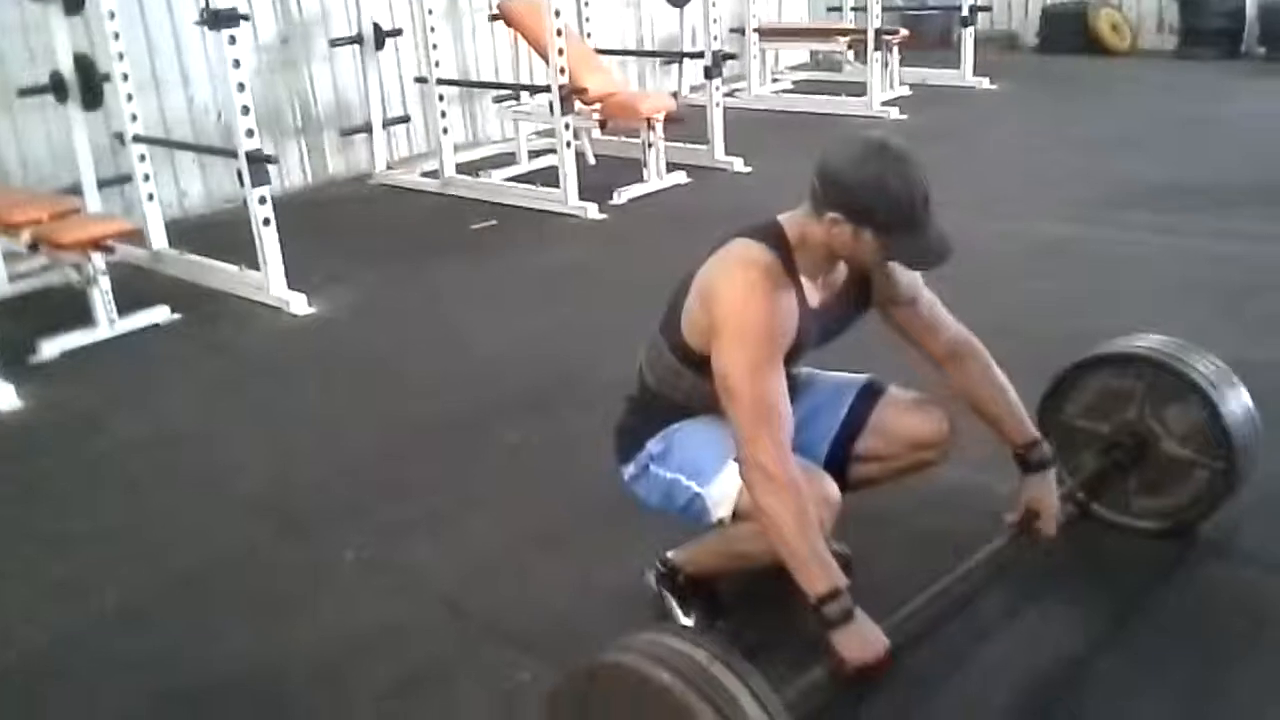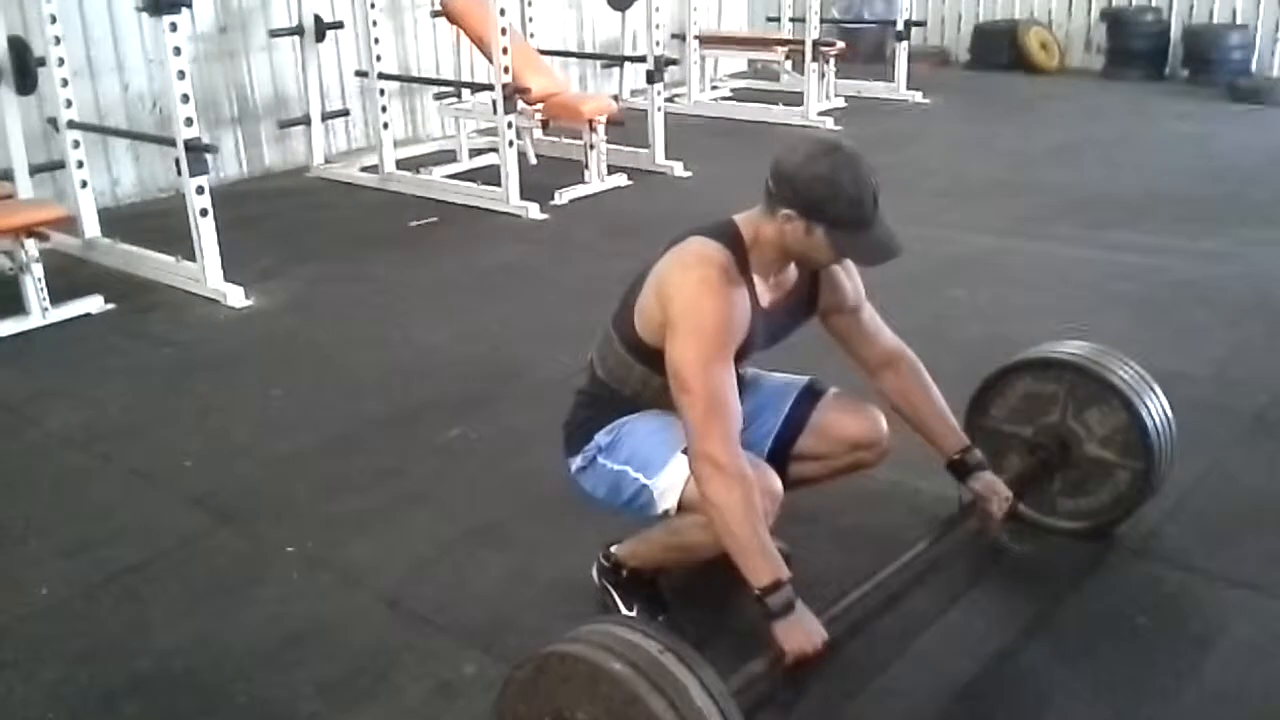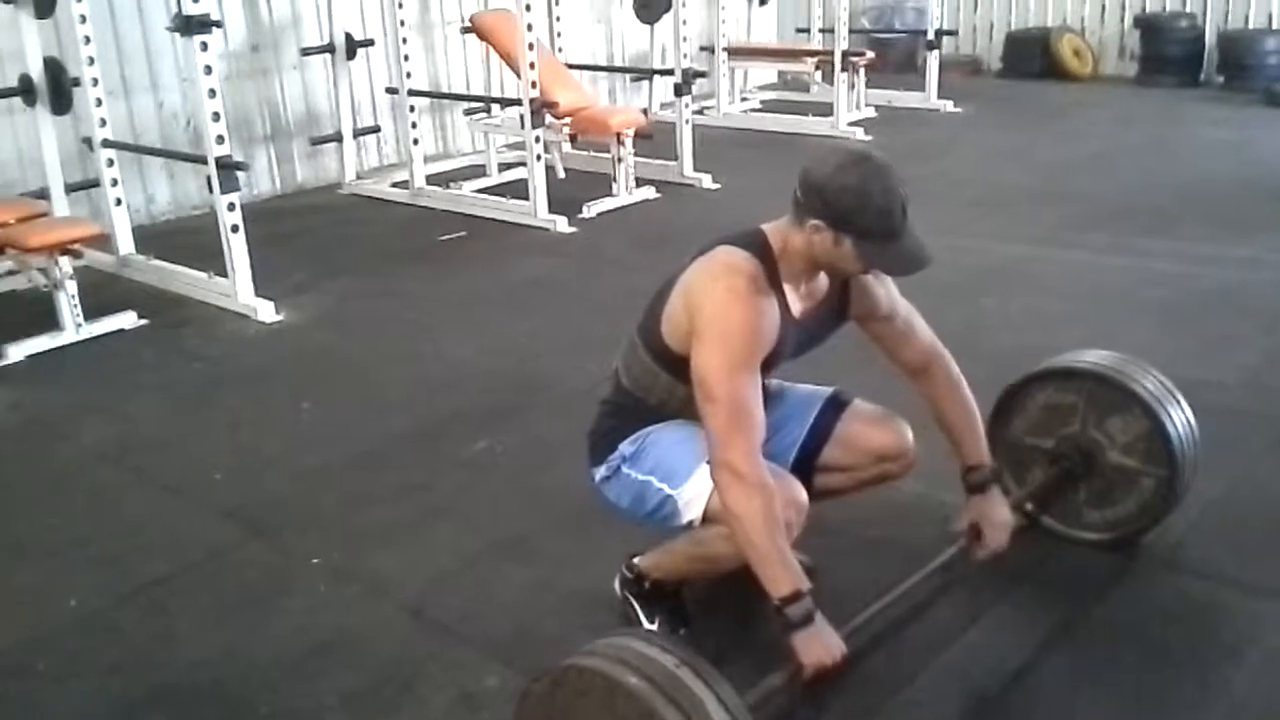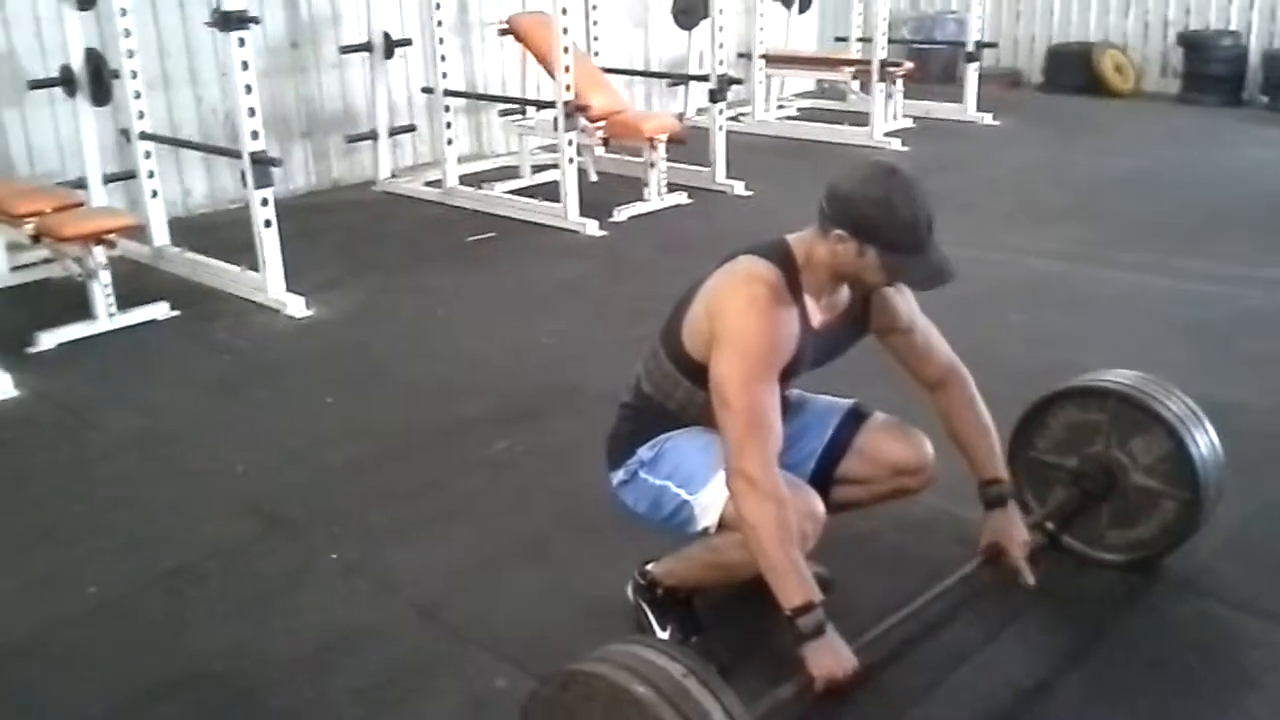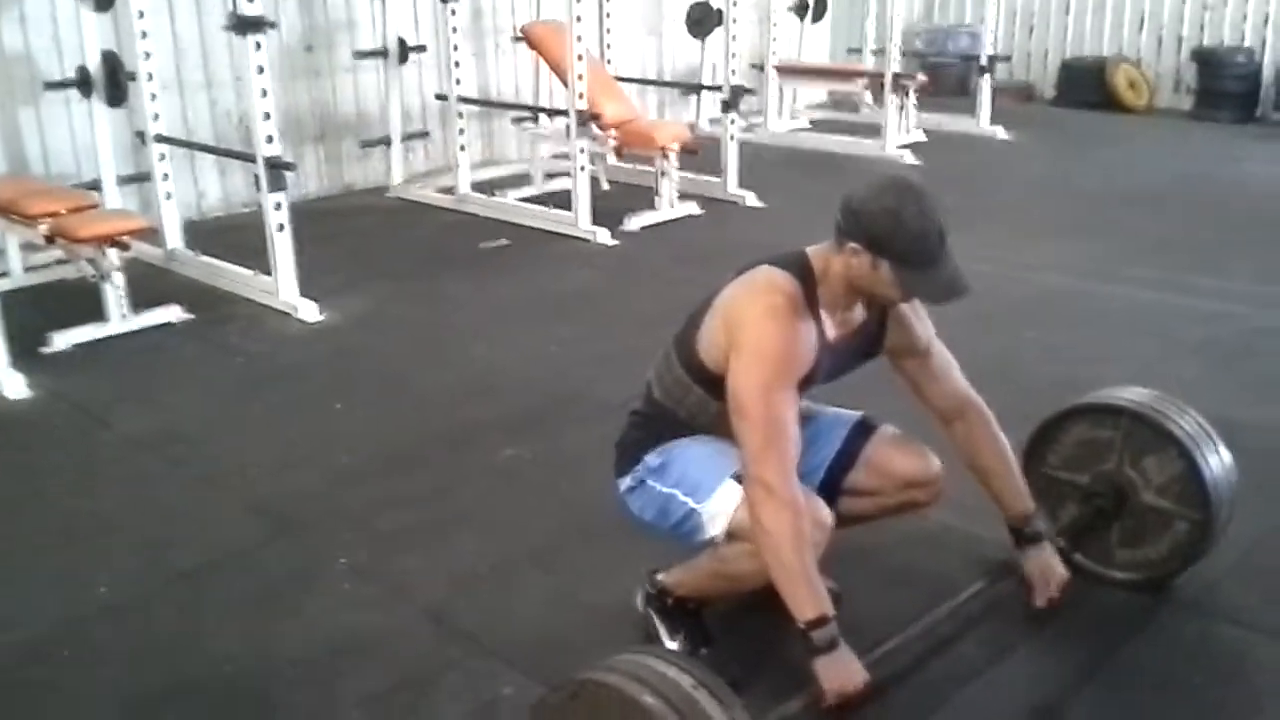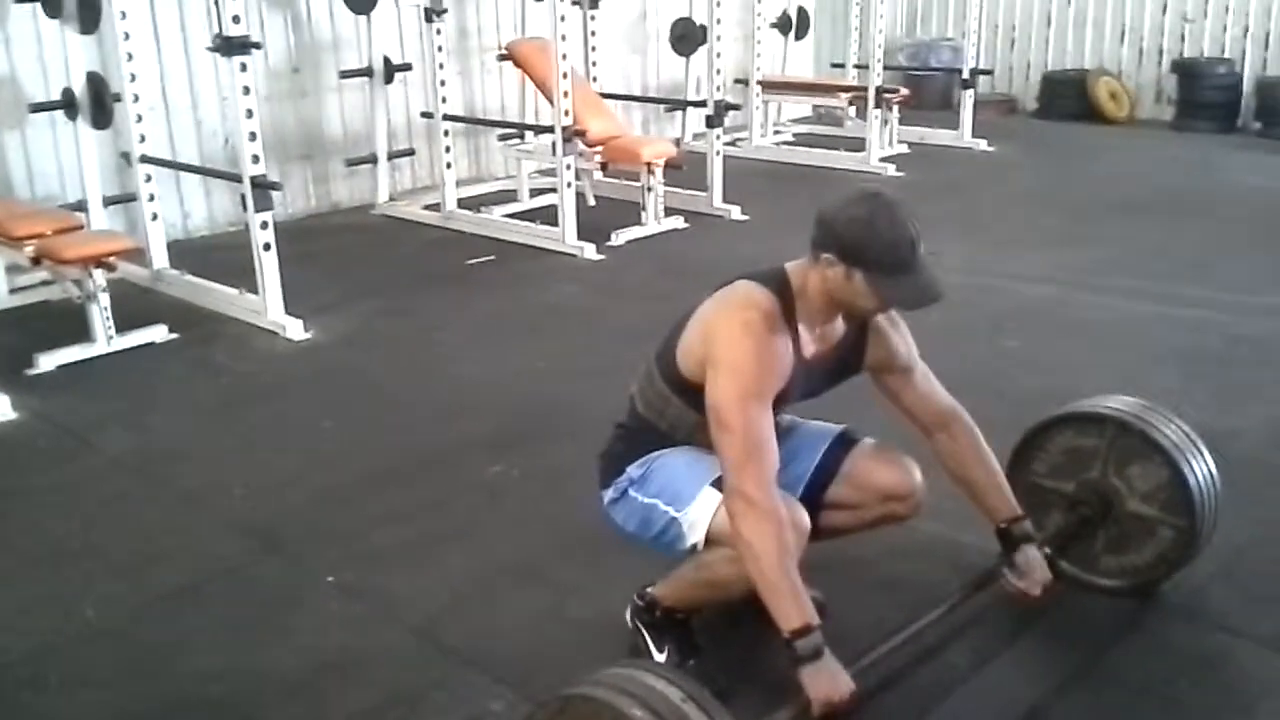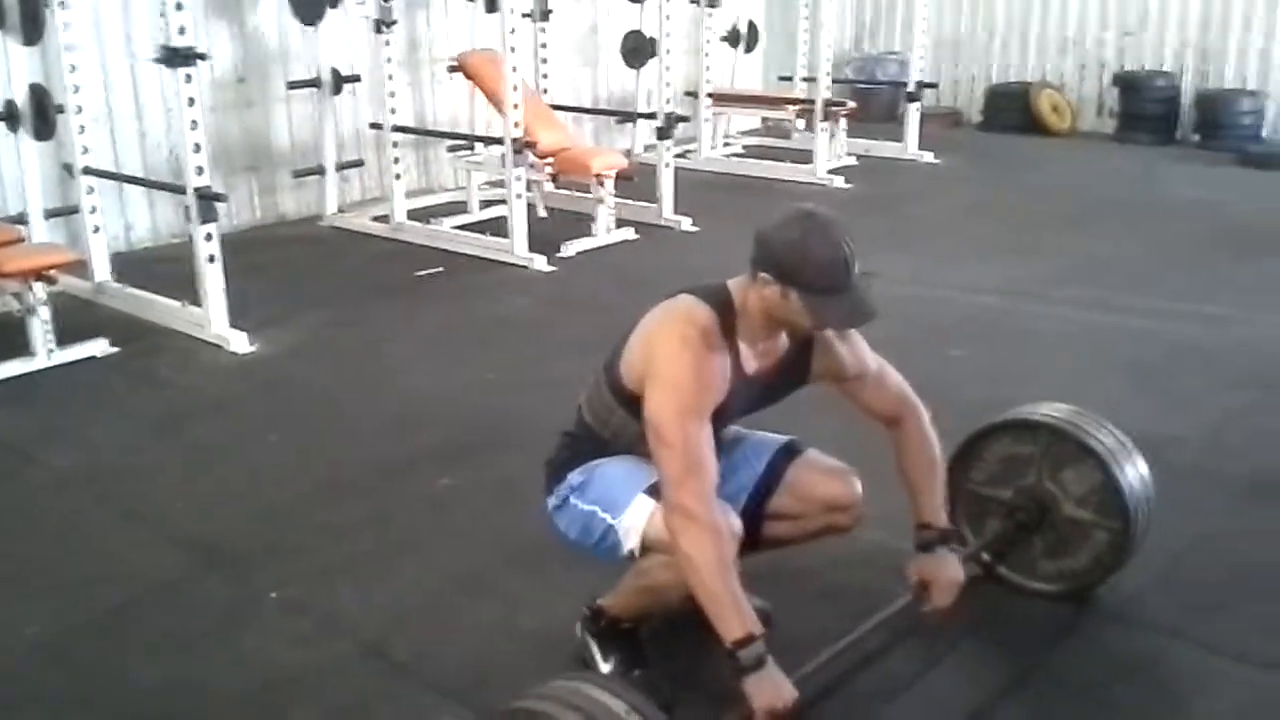
dt=0.4s
person 1, frame 1
left shoulder: (870, 259)
right shoulder: (753, 288)
left elbow: (957, 350)
right elbow: (766, 466)
left wrist: (1036, 462)
right wrist: (839, 612)
right hip: (668, 437)
left knee: (927, 432)
right knee: (814, 503)
left ankle: (798, 536)
right ankle: (680, 571)
person 1, frame 2
left shoulder: (822, 266)
right shoulder: (707, 284)
left elbow: (889, 361)
right elbow: (715, 459)
left wrist: (968, 463)
right wrist: (781, 603)
left hip: (710, 398)
right hip: (614, 430)
left knee: (865, 434)
right knee: (757, 493)
left ankle: (737, 524)
right ankle: (624, 565)
person 1, frame 3
left shoulder: (852, 274)
right shoulder: (736, 294)
left elbow: (930, 363)
right elbow: (738, 469)
left wrist: (982, 482)
right wrist: (801, 615)
left hip: (737, 409)
right hip: (640, 440)
left knee: (891, 447)
right knee: (781, 508)
left ankle: (763, 544)
right ankle: (647, 576)
person 1, frame 4
left shoulder: (874, 286)
right shoulder: (757, 303)
left elbow: (946, 378)
right elbow: (752, 476)
left wrist: (1000, 499)
right wrist: (813, 627)
left hip: (755, 417)
right hip: (657, 446)
left knee: (909, 461)
right knee: (798, 518)
left ankle: (776, 549)
right ankle: (660, 584)
person 1, frame 5
left shoulder: (890, 308)
right shoulder: (774, 314)
left elbow: (961, 410)
right elbow: (769, 486)
left wrist: (1031, 535)
right wrist: (825, 642)
left hip: (766, 430)
right hip: (665, 454)
left knee: (919, 475)
right knee: (804, 527)
left ankle: (784, 564)
right ankle: (669, 593)
person 1, frame 6
left shoulder: (871, 324)
right shoulder: (750, 328)
left elbow: (945, 422)
right elbow: (751, 497)
left wrist: (1017, 535)
right wrist: (810, 650)
left hip: (750, 442)
right hip: (648, 467)
left knee: (898, 487)
right knee: (782, 527)
left ankle: (770, 573)
right ankle: (658, 607)
person 1, frame 7
left shoulder: (823, 337)
right shoulder: (690, 342)
left elbow: (906, 416)
right elbow: (689, 510)
left wrist: (937, 540)
right wrist: (752, 659)
left hip: (695, 451)
right hip: (595, 474)
left knee: (840, 498)
right knee: (712, 537)
left ankle: (716, 585)
right ankle: (607, 619)
